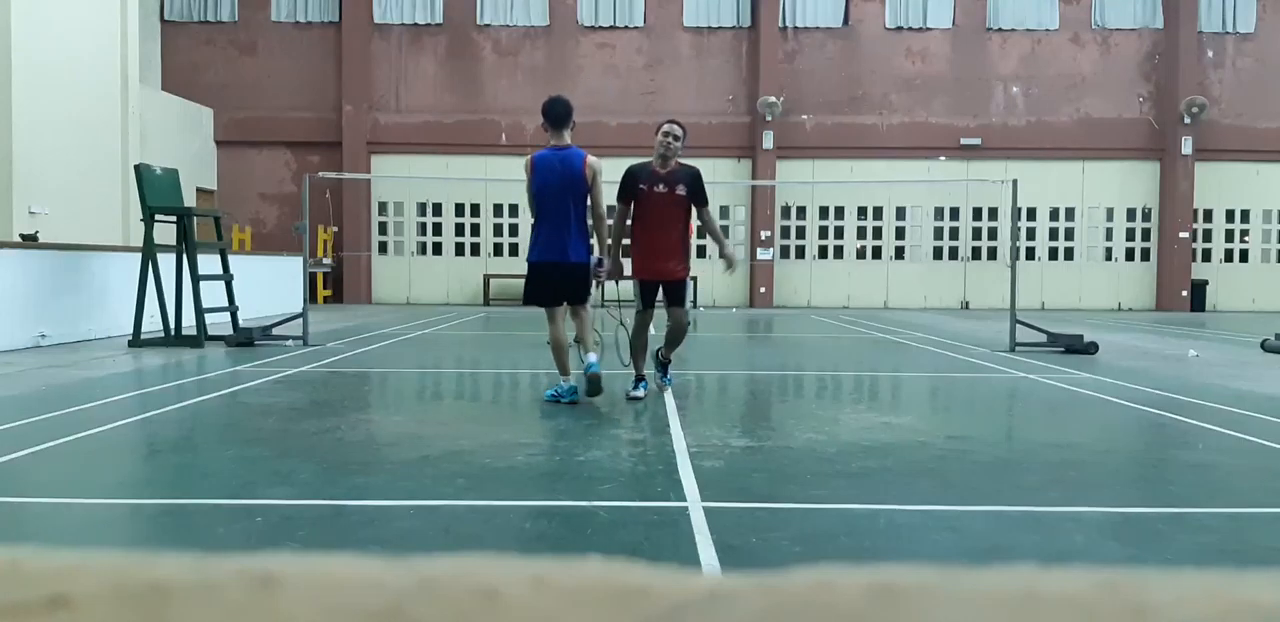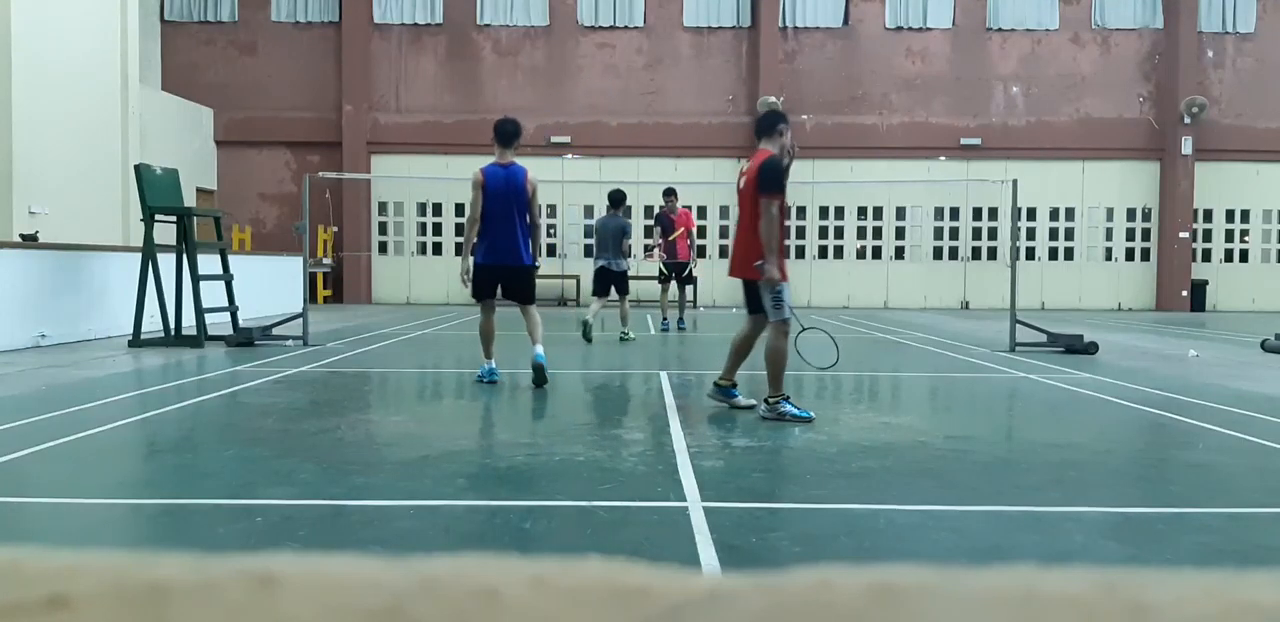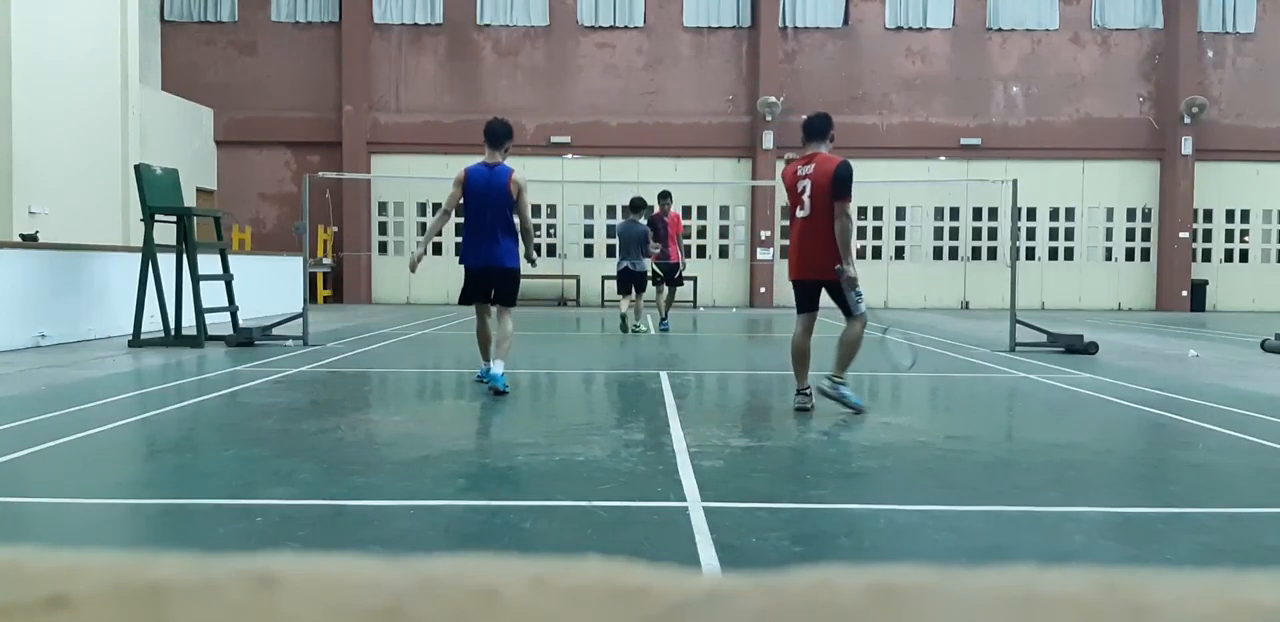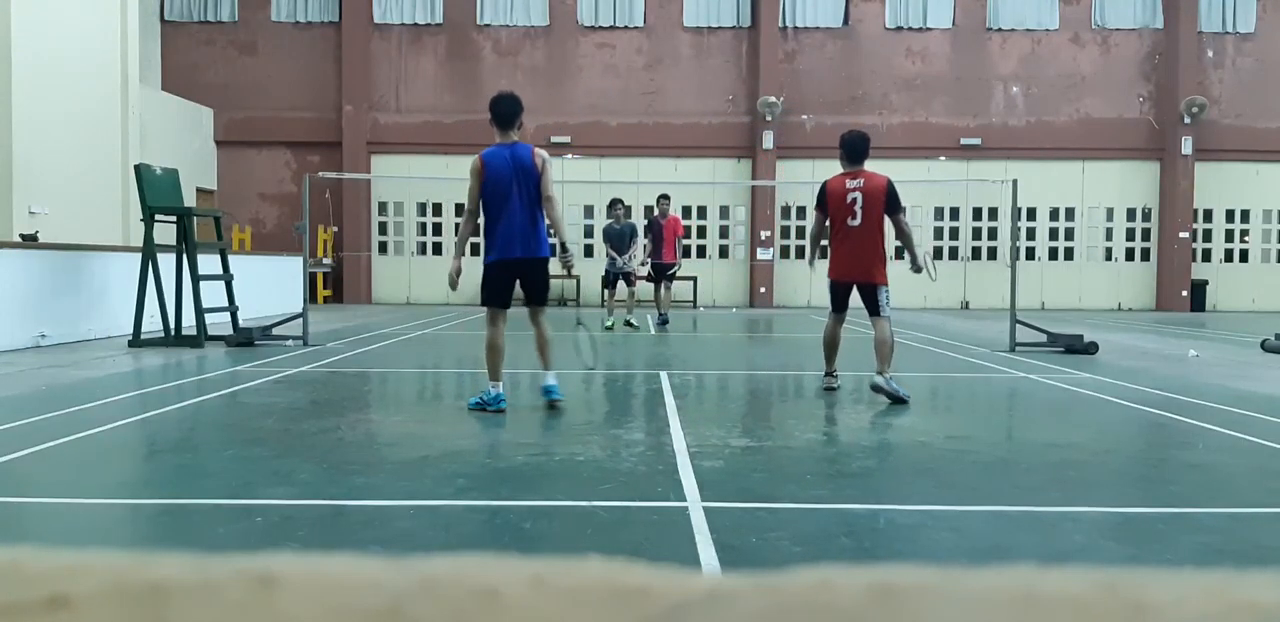
dt=1s
person 1, frame 1
left shoulder: (532, 163)
right shoulder: (590, 164)
right elbow: (599, 215)
right wrist: (601, 256)
left hip: (544, 254)
right hip: (578, 254)
left knee: (555, 317)
right knee: (580, 311)
left ankle: (567, 384)
right ankle: (591, 360)
person 1, frame 2
left shoulder: (481, 177)
right shoulder: (528, 178)
left elbow: (474, 219)
right elbow: (535, 223)
left wrist: (465, 260)
right wrist: (535, 256)
left hip: (487, 258)
right hip: (520, 258)
left knee: (487, 310)
right knee: (529, 308)
left ankle: (489, 367)
right ankle: (538, 353)
person 1, frame 3
left shoulder: (466, 175)
right shoulder: (515, 179)
left elbow: (445, 213)
right elbow: (525, 224)
left wrist: (422, 246)
right wrist: (530, 252)
left hip: (475, 259)
right hip: (506, 260)
left knee: (482, 313)
right knee: (504, 315)
left ankle: (487, 366)
right ankle: (497, 370)
person 1, frame 4
left shoulder: (481, 162)
right shoulder: (539, 157)
left elbow: (472, 213)
right elbow: (548, 200)
left wrist: (457, 256)
right wrist: (564, 244)
left hip: (499, 254)
right hip: (535, 252)
left knee: (496, 322)
right knee: (538, 318)
left ankle: (495, 392)
right ankle: (549, 381)
person 2, frame 1
left shoulder: (691, 175)
right shoulder: (635, 173)
left elbow: (704, 215)
right elbow: (621, 216)
left wrist: (723, 246)
right wrist: (615, 256)
left hip: (677, 264)
right hip: (644, 264)
left knee: (680, 319)
right knee: (643, 318)
left ankle: (664, 357)
right ankle: (639, 378)
person 2, frame 2
left shoulder: (753, 164)
right shoulder: (773, 163)
right elbow: (769, 214)
right wrist: (771, 262)
left hip: (747, 260)
right hip: (762, 262)
left knee: (755, 323)
right knee: (779, 326)
left ankle: (724, 383)
right ankle: (775, 401)
person 2, frame 3
left shoulder: (793, 169)
right shoulder: (839, 166)
right elbow: (842, 217)
left wrist: (793, 160)
right wrist: (847, 263)
left hip: (798, 262)
right hip: (830, 265)
left knee: (804, 324)
right knee: (857, 319)
left ankle: (802, 392)
right ankle: (835, 379)
person 2, frame 4
left shoulder: (829, 186)
right shoulder: (883, 184)
left elbow: (818, 228)
right elbow: (901, 226)
left wrist: (812, 252)
right wrist: (914, 257)
left hip: (839, 269)
right hip: (872, 269)
left knee: (836, 318)
right knee: (881, 321)
left ankle: (829, 373)
right ankle: (883, 375)
